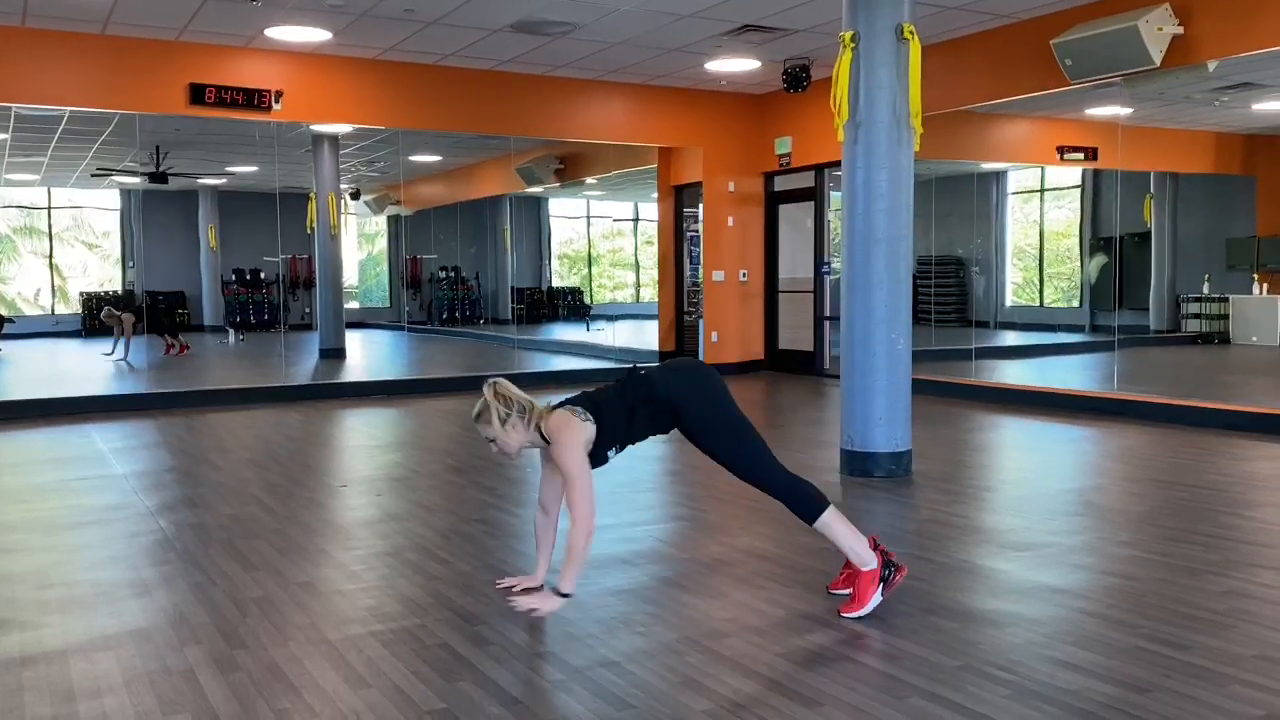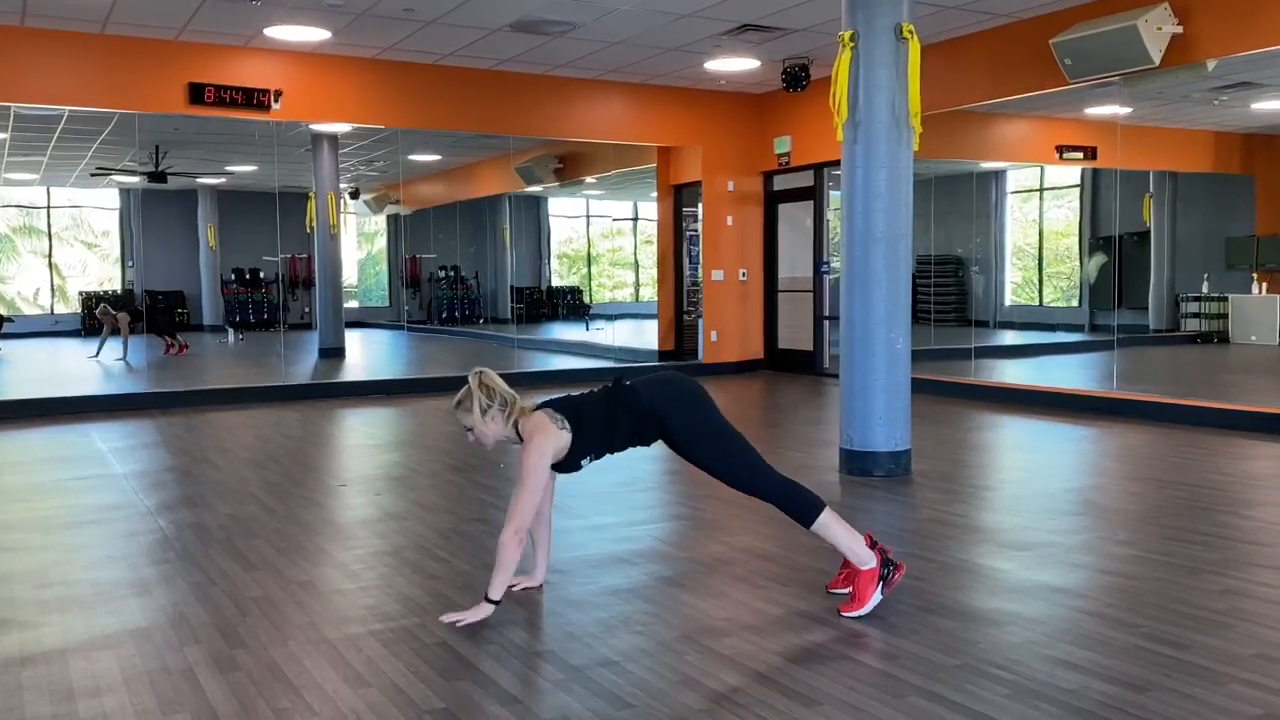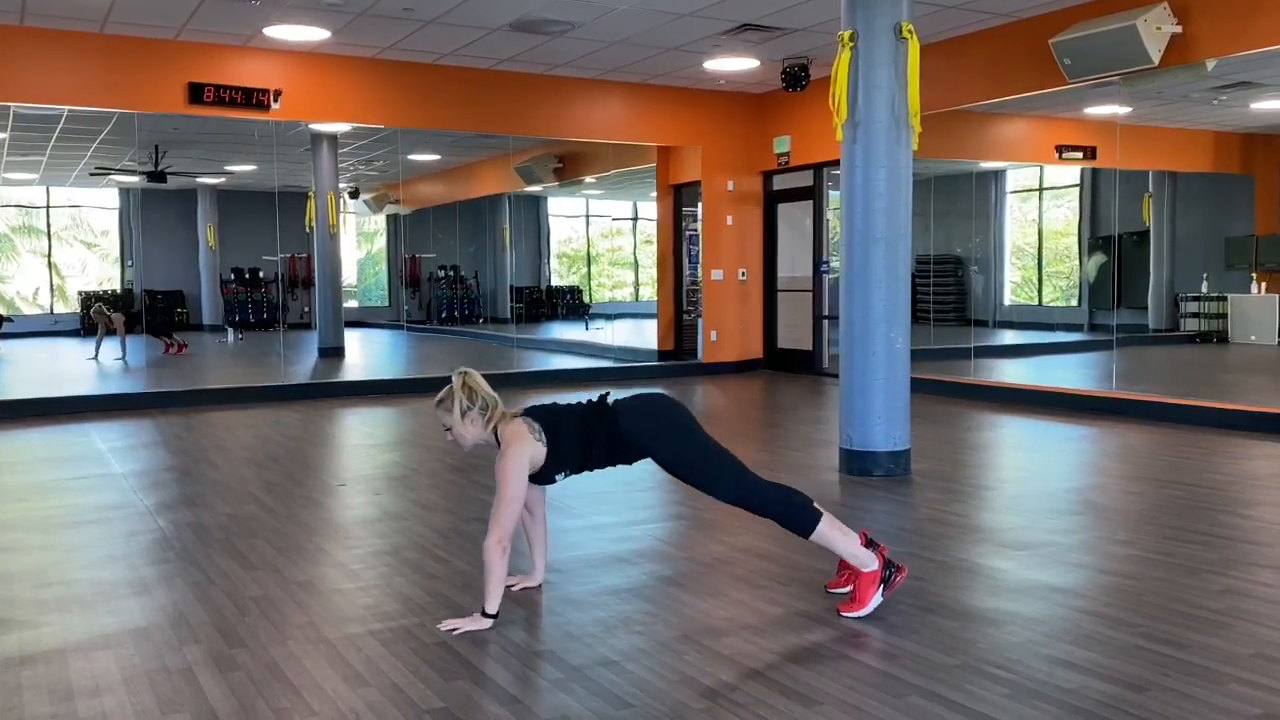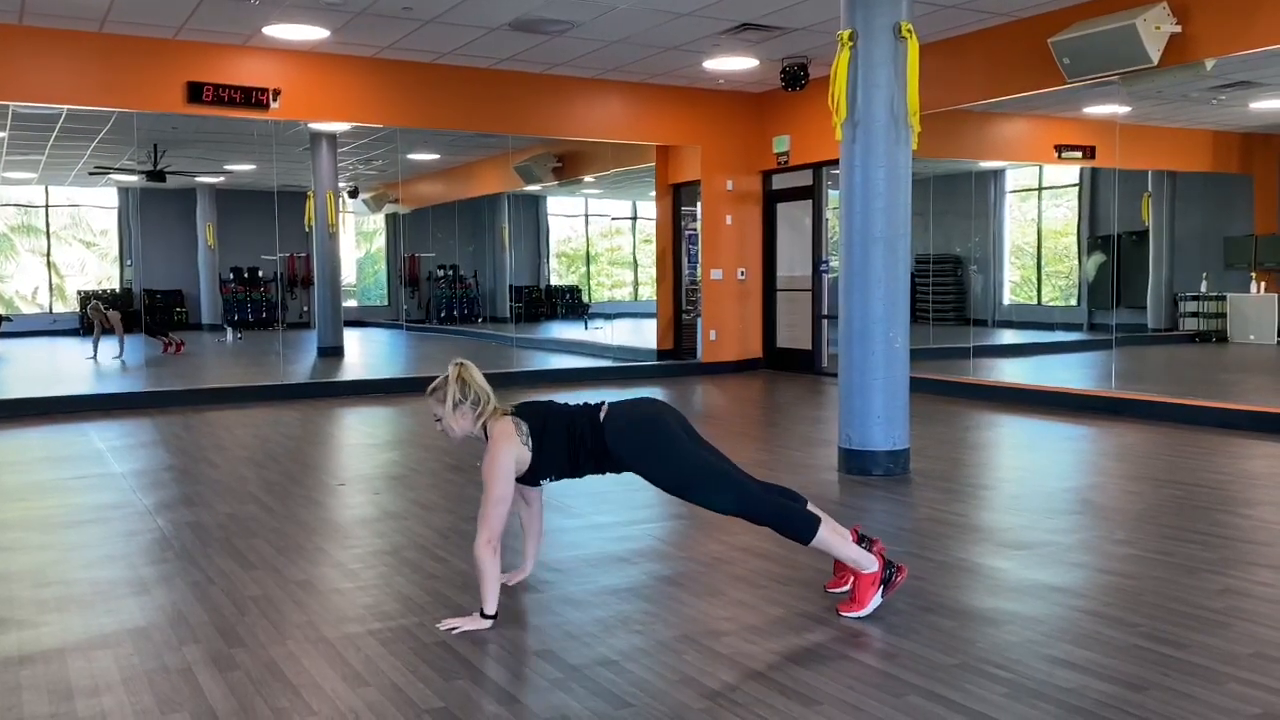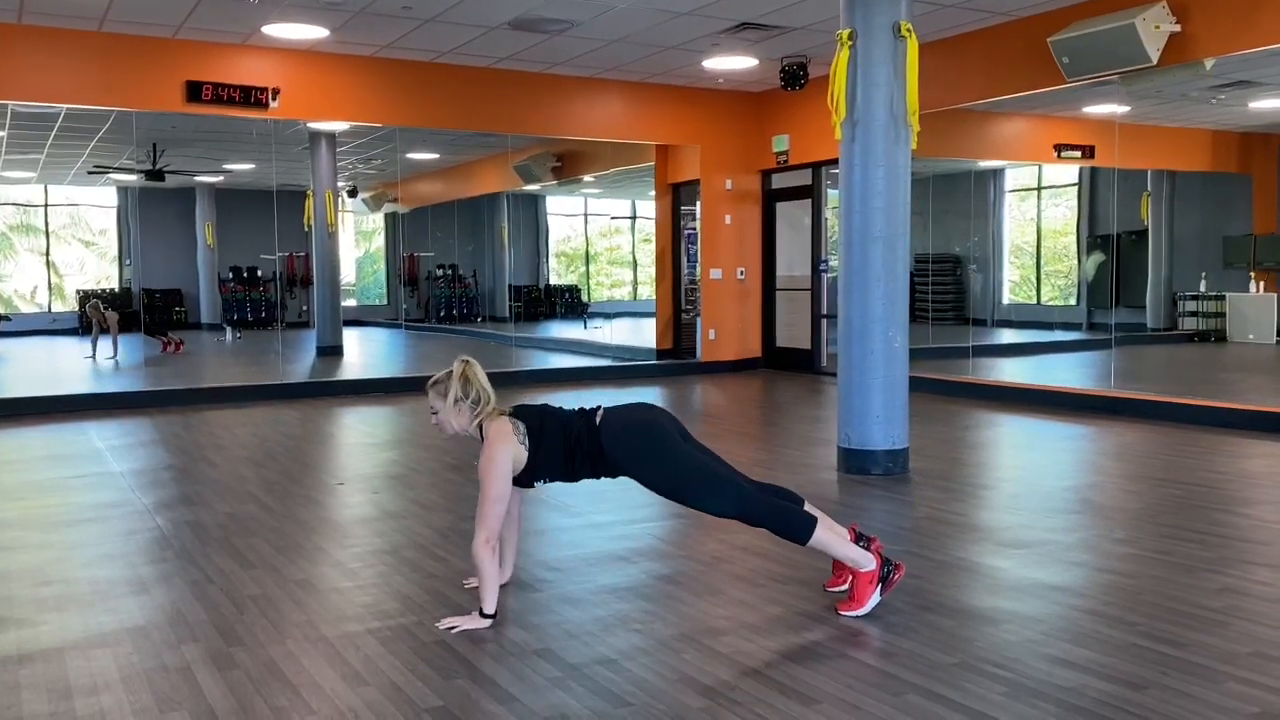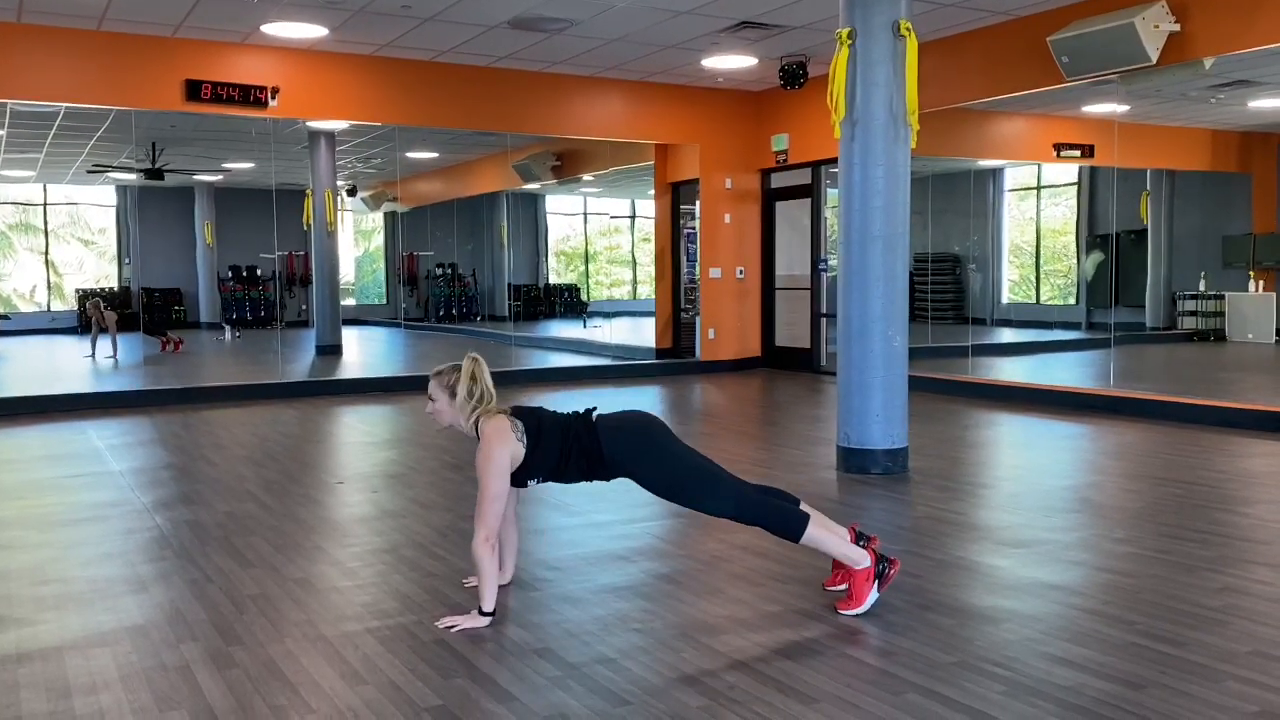
dt=0.2s
person 1, frame 1
left shoulder: (562, 434)
right shoulder: (547, 431)
left elbow: (583, 518)
right elbow: (548, 507)
left wrist: (562, 591)
right wrist: (538, 573)
left hip: (685, 392)
right hip: (674, 396)
left knee: (770, 476)
right knee: (764, 477)
left ankle: (871, 564)
right ankle: (860, 549)
person 1, frame 2
left shoulder: (538, 437)
right shoulder: (531, 425)
left elbow: (516, 526)
right elbow: (540, 506)
left wrist: (489, 602)
right wrist: (538, 571)
left hip: (668, 404)
right hip: (657, 404)
left knee: (763, 481)
right knee: (757, 482)
left ankle: (870, 564)
right ankle: (859, 546)
person 1, frame 3
left shoulder: (514, 447)
right shoulder: (517, 428)
left elbow: (498, 538)
right elbow: (533, 503)
left wrist: (487, 613)
right wrist: (538, 571)
left hip: (647, 426)
right hip: (647, 417)
left knee: (751, 494)
right knee: (750, 487)
left ankle: (871, 565)
right ankle: (856, 543)
person 1, frame 4
left shoulder: (500, 445)
right shoulder: (508, 423)
left elbow: (488, 538)
right elbow: (529, 496)
left wrist: (485, 614)
right wrist: (527, 565)
left hip: (637, 439)
right hip: (642, 420)
left knee: (748, 502)
right knee: (748, 489)
left ankle: (870, 566)
right ankle: (854, 541)
person 1, frame 5
left shoulder: (496, 445)
right shoulder: (502, 423)
left elbow: (485, 536)
right elbow: (511, 504)
left wrist: (485, 613)
right wrist: (503, 572)
left hip: (633, 445)
right hip: (638, 426)
left knee: (744, 504)
right knee: (745, 490)
left ankle: (868, 564)
right ankle: (851, 540)
person 1, frame 6
left shoulder: (492, 443)
right shoulder: (497, 423)
left elbow: (485, 535)
right elbow: (506, 505)
left wrist: (485, 611)
right wrist: (505, 572)
left hip: (629, 448)
right hip: (630, 436)
left knee: (740, 503)
right knee: (742, 495)
left ankle: (864, 562)
right ankle: (850, 539)
